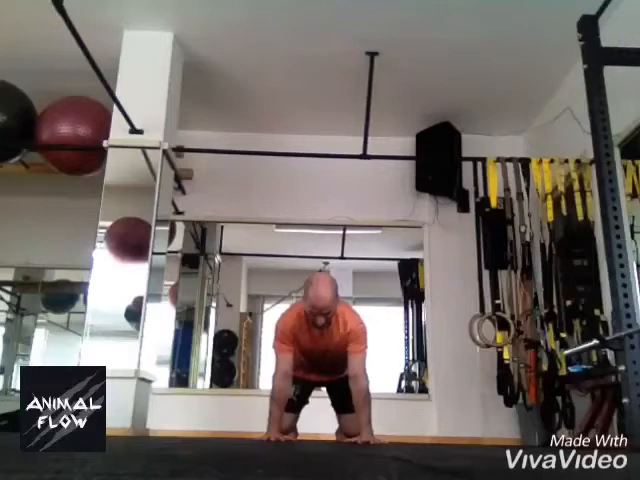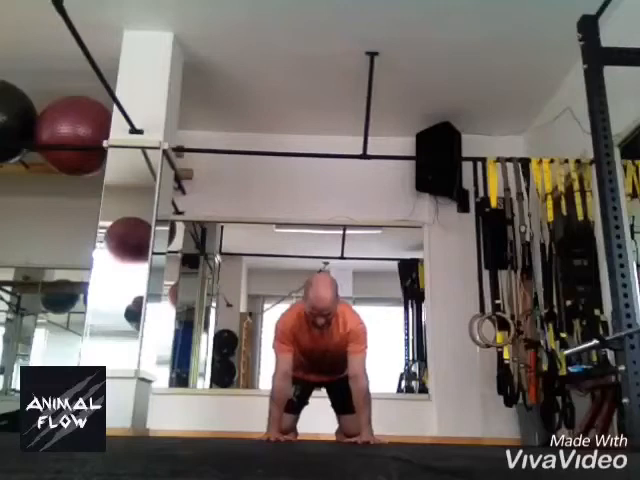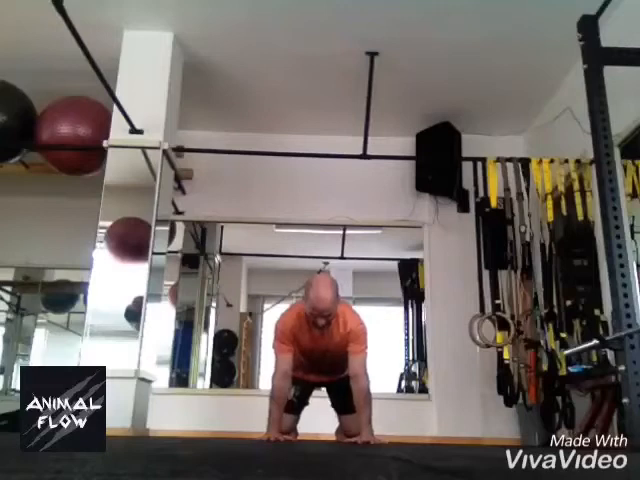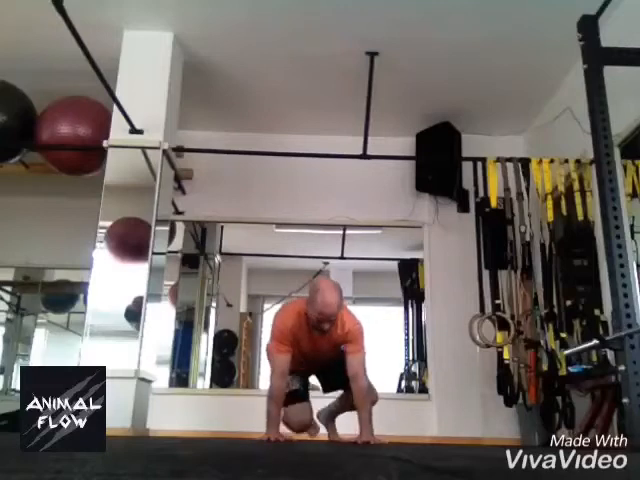
dt=0.3s
person 1, frame 1
left shoulder: (353, 324)
right shoulder: (288, 322)
left elbow: (358, 377)
right elbow: (283, 375)
left wrist: (366, 430)
right wrist: (273, 429)
left hip: (339, 373)
right hip: (300, 371)
left knee: (353, 432)
right knee: (284, 428)
left ankle: (342, 433)
right ankle: (292, 430)
person 1, frame 2
left shoulder: (353, 324)
right shoulder: (288, 322)
left elbow: (358, 377)
right elbow: (282, 375)
left wrist: (366, 431)
right wrist: (272, 429)
left hip: (339, 373)
right hip: (301, 372)
left knee: (354, 433)
right knee: (283, 429)
left ankle: (342, 433)
right ankle: (291, 432)
person 1, frame 3
left shoulder: (353, 324)
right shoulder: (288, 322)
left elbow: (358, 376)
right elbow: (282, 375)
left wrist: (366, 430)
right wrist: (272, 428)
left hip: (340, 373)
right hip: (300, 372)
left knee: (354, 432)
right knee: (284, 430)
left ankle: (342, 431)
right ankle: (291, 431)
person 1, frame 4
left shoulder: (350, 325)
right shoulder: (286, 320)
left elbow: (357, 377)
right elbow: (278, 377)
left wrist: (366, 430)
right wrist: (272, 429)
left hip: (329, 358)
right hip: (291, 362)
left knee: (370, 397)
right knee: (300, 421)
left ankle: (328, 415)
right ankle: (305, 423)
